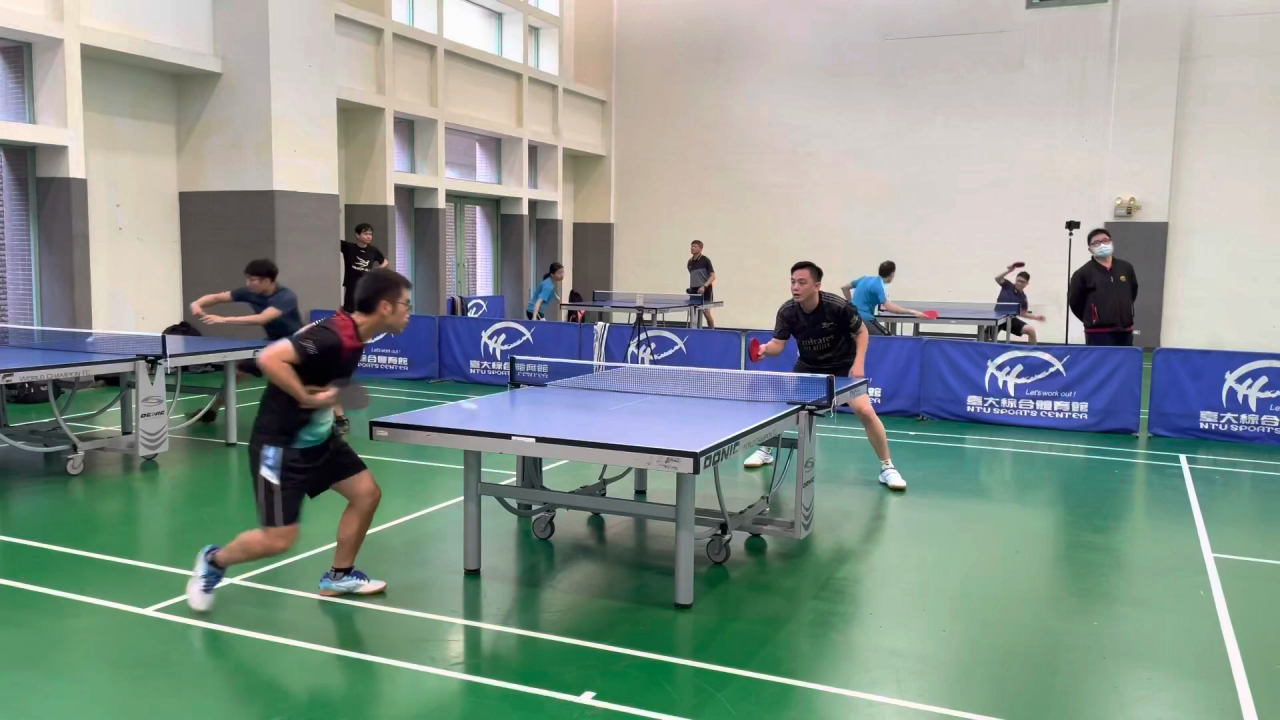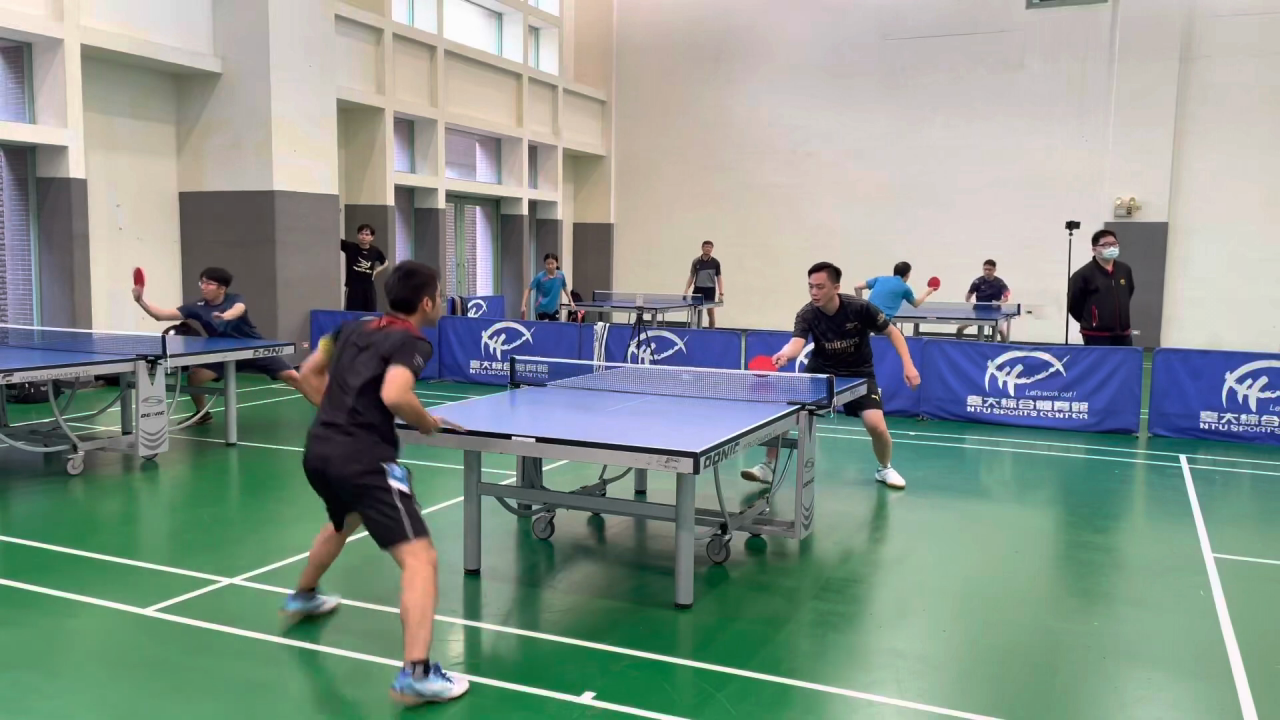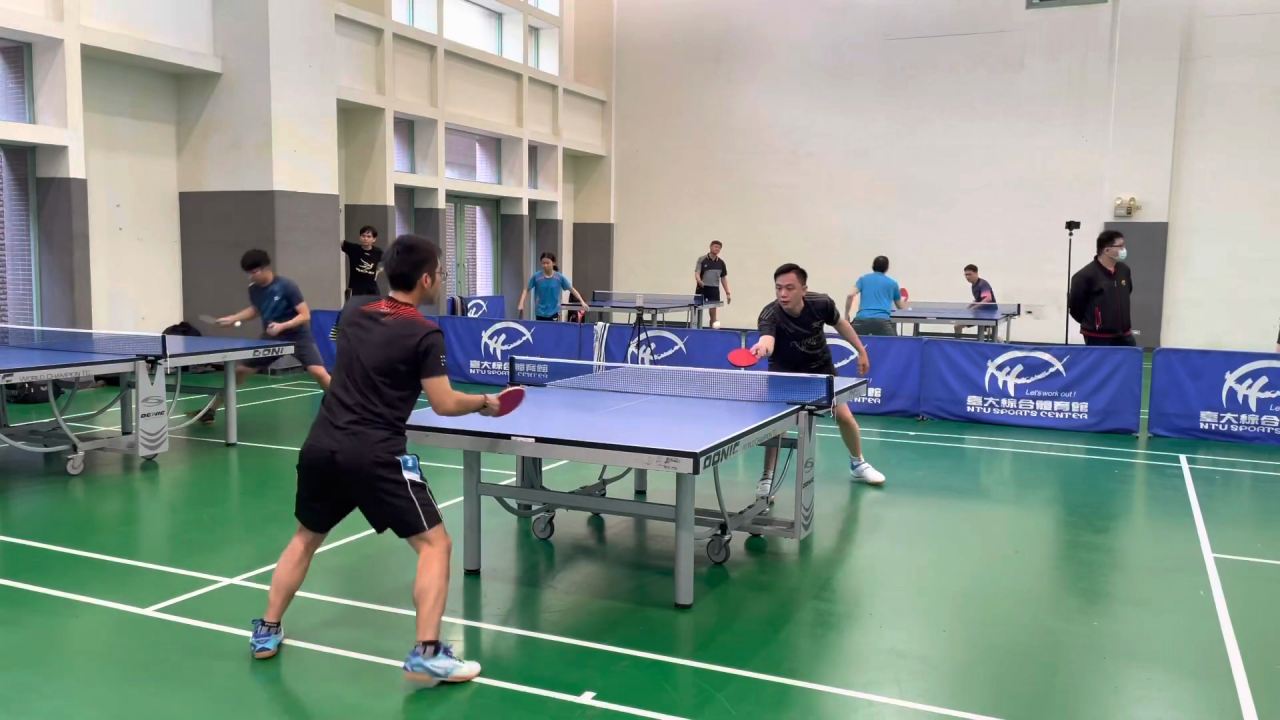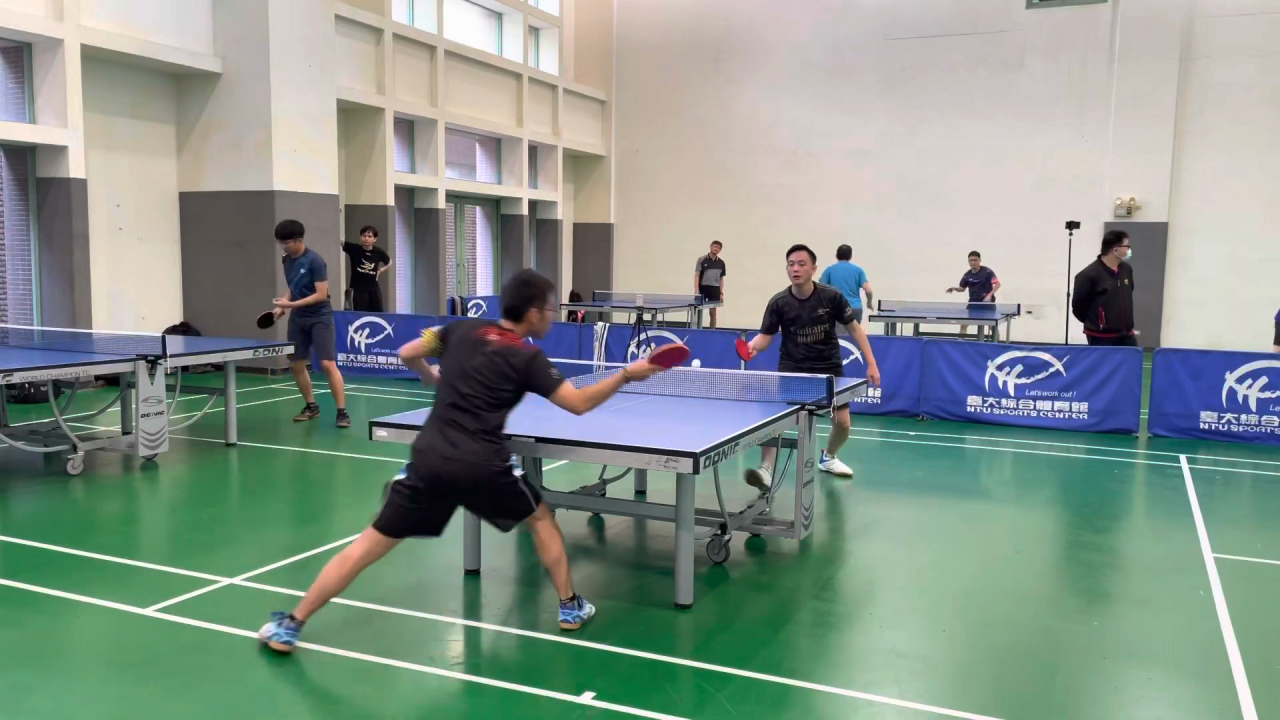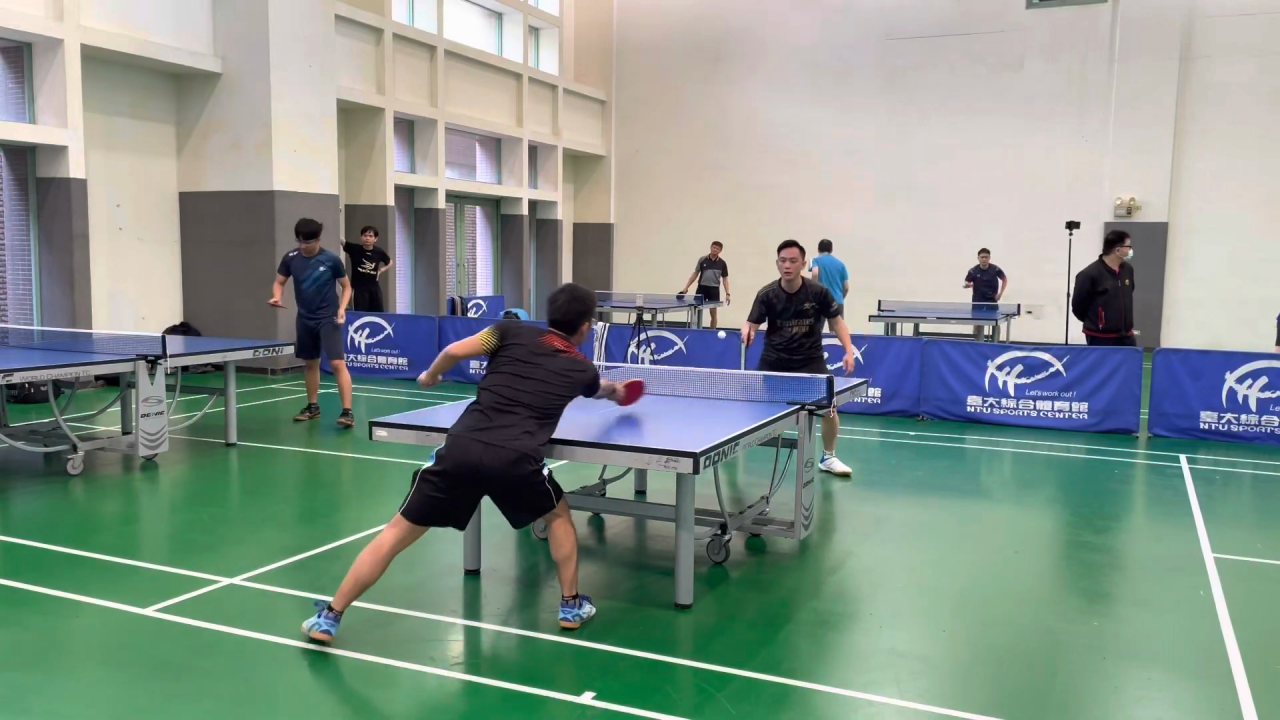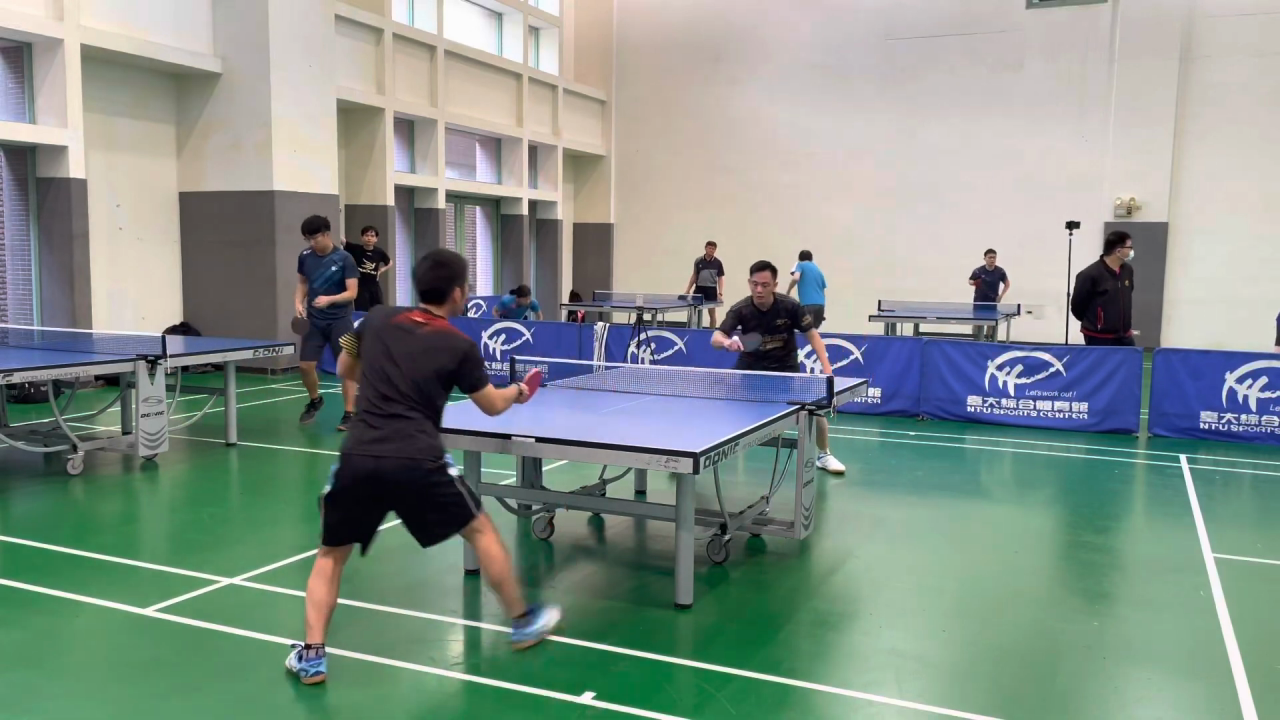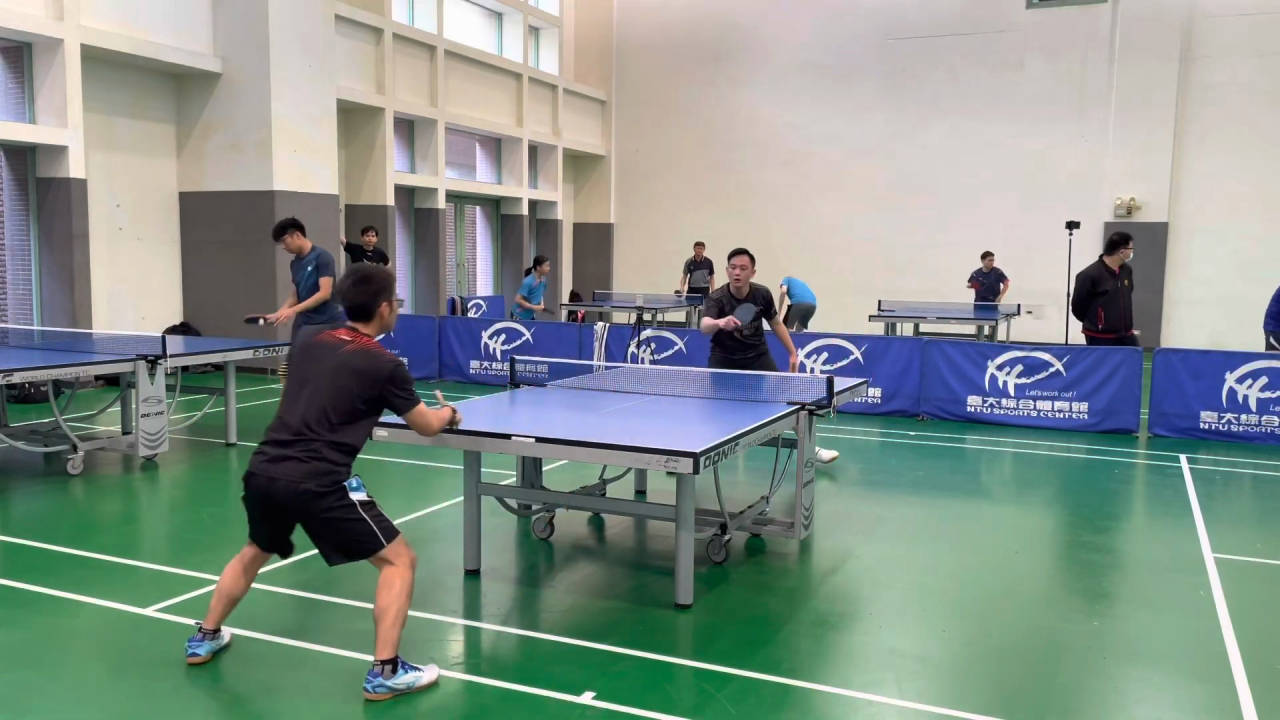
dt=0.4s
person 1, frame 1
left shoulder: (355, 336)
right shoulder: (331, 337)
right elbow: (270, 359)
right wrist: (306, 398)
left hip: (319, 438)
right hip: (282, 443)
left knee: (367, 493)
right knee: (278, 539)
left ankle: (340, 574)
right ankle: (213, 563)
person 1, frame 2
left shoulder: (355, 328)
right shoulder: (415, 342)
left elbow: (309, 371)
right elbow: (394, 396)
right wrist: (426, 422)
left hip: (319, 452)
right hip: (364, 459)
left knee: (346, 521)
right knee: (420, 559)
left ankle: (303, 596)
right ankle: (416, 673)
person 1, frame 3
left shoulder: (352, 312)
right shoulder: (425, 334)
right elbow: (445, 404)
right wrist: (484, 403)
left hip: (320, 445)
right hip: (376, 454)
left knee: (306, 537)
right knee: (434, 544)
left ankle: (266, 631)
right ankle: (427, 652)
person 1, frame 4
left shoulder: (460, 329)
right shoulder: (525, 357)
left elbow: (408, 354)
right elbow: (579, 403)
left wrist: (429, 373)
right wrist: (627, 374)
left hip: (430, 460)
right hip: (483, 467)
left knee: (370, 543)
right knee: (542, 520)
left ankle: (290, 626)
right ankle: (570, 607)
person 1, frame 5
left shoulder: (513, 331)
right shoulder: (581, 368)
left elbow: (454, 352)
right elbow: (602, 389)
left wrist: (431, 375)
right wrist: (616, 391)
left hip: (463, 450)
right hip: (517, 462)
left knee: (397, 533)
right knee: (559, 516)
left ankle: (328, 617)
right ankle: (571, 604)
person 1, frame 6
left shoulder: (377, 319)
right shoulder: (459, 344)
left elbow: (346, 371)
right elbow: (493, 406)
right wrist: (520, 392)
left hip: (358, 460)
right hip: (418, 461)
left knee: (330, 555)
right knee: (481, 531)
left ankle: (311, 655)
right ankle: (523, 620)
person 1, frame 7
left shoulder: (307, 339)
right shoulder: (384, 365)
right elbow: (426, 426)
right wrist: (449, 413)
left hip: (263, 473)
right hip: (317, 484)
left knee: (255, 551)
right knee: (399, 560)
left ankle: (204, 637)
right ankle: (384, 670)
person 2, frame 1
left shoulder: (838, 306)
right shoulder: (787, 312)
left elbow: (862, 332)
right elbow: (778, 344)
left wrist: (858, 363)
right wrist: (765, 349)
left hip: (843, 366)
right hip: (808, 367)
left knee: (865, 411)
left ankle: (887, 468)
right ankle: (766, 450)
person 2, frame 2
left shoulder: (860, 308)
right shoulder: (806, 314)
left elbow: (892, 332)
right elbow: (796, 344)
left wrist: (908, 364)
right wrist: (785, 355)
left hip: (858, 373)
right hip: (820, 371)
left knee: (876, 426)
left ankle: (885, 469)
right ankle: (768, 466)
person 2, frame 3
left shoulder: (821, 303)
right shoulder: (770, 315)
left elbow: (840, 323)
right elbow: (766, 343)
left wrist: (861, 351)
right wrist: (760, 349)
left hip: (820, 366)
right hip: (785, 371)
left knee: (845, 417)
left ankle: (858, 463)
right ankle: (767, 478)
person 2, frame 4
left shoulder: (832, 296)
right shoulder: (778, 303)
left elbow: (853, 328)
right elbow: (765, 338)
left wrist: (871, 363)
right wrist: (753, 346)
left hip: (828, 368)
right hip: (792, 367)
left knee: (843, 424)
left ankle: (828, 458)
right ankle: (766, 470)
person 2, frame 5
left shoulder: (818, 291)
right shoulder: (767, 294)
left elbow: (836, 322)
right elbow: (752, 324)
left wrist: (849, 351)
right wrist: (748, 332)
left hip: (809, 359)
right hip: (774, 357)
left knee: (829, 409)
left ankle: (828, 457)
person 2, frame 6
left shoulder: (789, 306)
right shoulder: (740, 310)
left elbow: (812, 335)
right elbow: (716, 337)
left wrist: (826, 366)
right wrist: (726, 342)
left hip: (785, 366)
right hip: (751, 364)
left ankle: (824, 455)
person 2, frame 7
left shoulder: (762, 294)
right shoulder: (716, 299)
left elbow: (776, 323)
right elbow: (704, 325)
left wrist: (792, 352)
right wrist: (720, 323)
left hip: (757, 356)
right hip: (724, 358)
person 3, frame 1
left shoulder: (287, 297)
right shoulder: (249, 292)
left elbow: (262, 318)
right elbow: (218, 297)
left wrist: (224, 319)
right wrist: (196, 304)
right hip: (273, 343)
right knee: (235, 373)
right ankle: (211, 412)
person 3, frame 2
left shoulder: (235, 300)
right shoulder: (197, 308)
left elbow: (239, 310)
right elbow: (161, 316)
left wrist: (227, 315)
right wrist: (141, 302)
left knee: (292, 377)
right knee: (194, 376)
right ankle: (202, 414)
person 3, frame 3
left shoulder: (286, 286)
right shoulder: (253, 289)
left elbow: (305, 316)
left wrist: (282, 326)
right wrist: (233, 319)
left hip: (298, 337)
right hip: (271, 340)
left knee: (319, 373)
right knee: (238, 371)
right ankle: (210, 411)
person 3, frame 4
left shoulder: (315, 261)
right shoulder: (286, 259)
left elbow: (321, 295)
left wrist: (291, 304)
right wrist: (283, 307)
left hip: (320, 318)
right hip: (298, 319)
left knee: (327, 365)
right knee: (297, 365)
left ankle: (342, 411)
right ankle: (311, 406)
person 3, frame 5
left shoulder: (331, 260)
right shoulder: (291, 258)
left elbow: (346, 287)
right elbow: (279, 282)
left wrist: (342, 308)
right wrist: (277, 297)
left hip: (329, 319)
right hip: (305, 319)
left knee: (337, 364)
right knee: (310, 364)
left ankle: (347, 411)
right ankle: (313, 406)
person 3, frame 6
left shoulder: (344, 259)
right shoulder: (305, 256)
left elbow: (352, 292)
left wrist: (329, 299)
right wrist: (299, 303)
left hip: (340, 320)
right hip: (314, 320)
right knee: (306, 366)
left ankle: (349, 414)
right ankle: (315, 400)
person 3, frame 7
left shoulder: (322, 257)
right shoulder: (295, 264)
left elbow: (325, 293)
left wrist: (293, 311)
right wrist: (278, 313)
left hip: (327, 323)
right hip: (303, 325)
